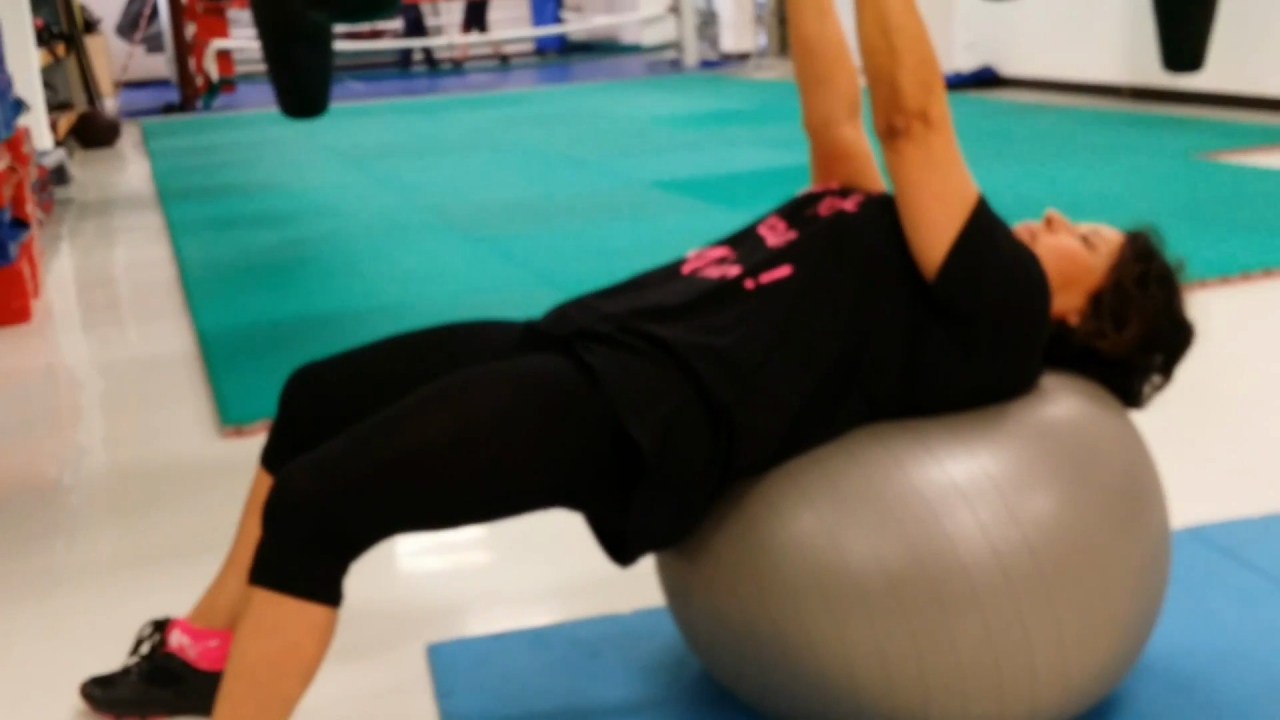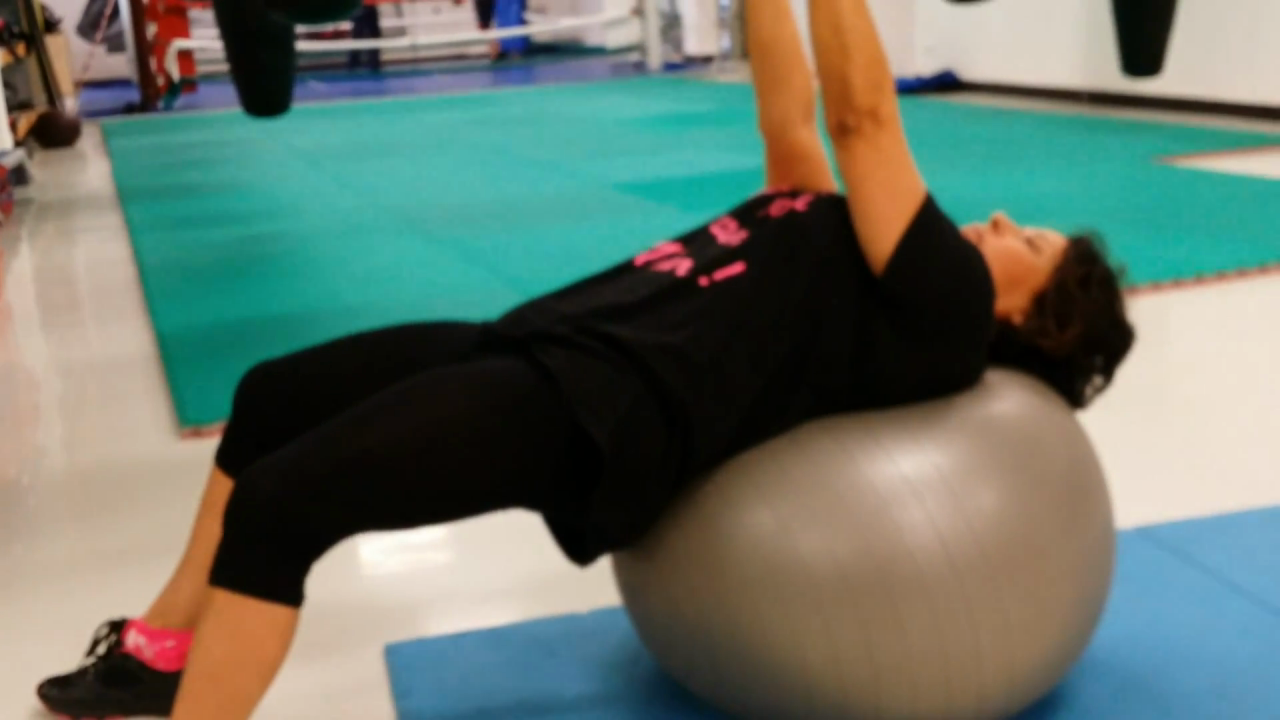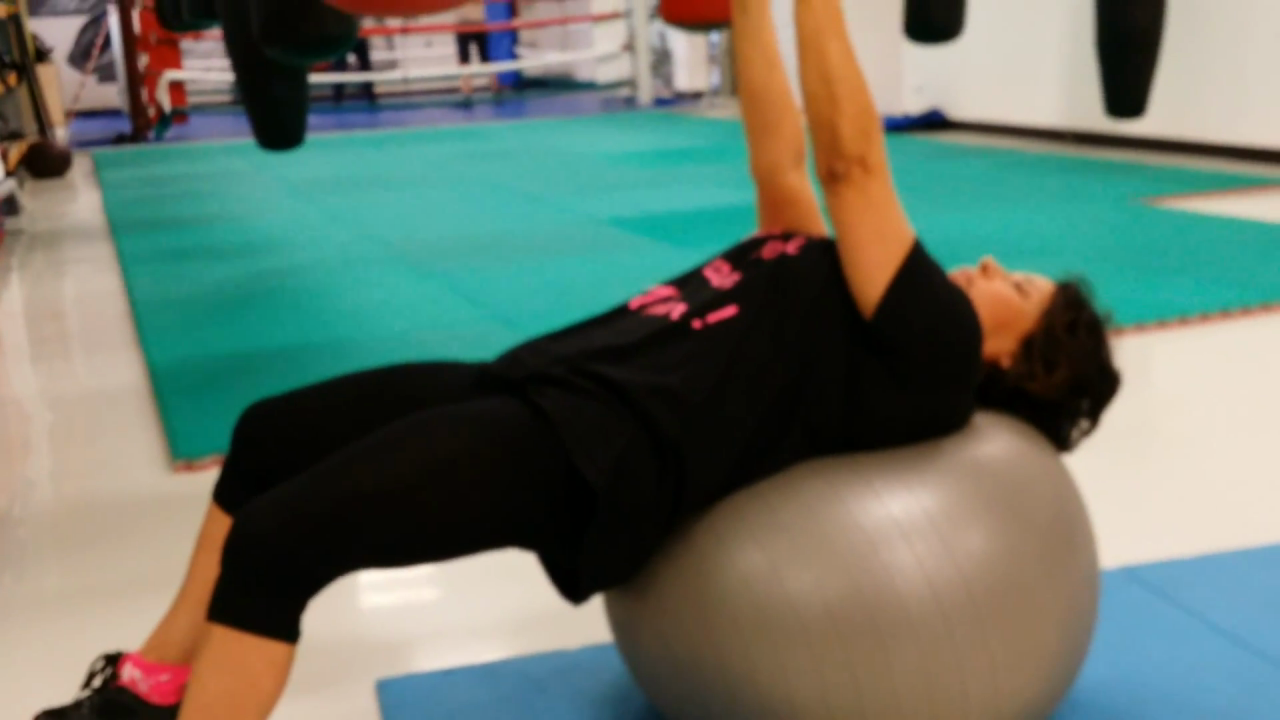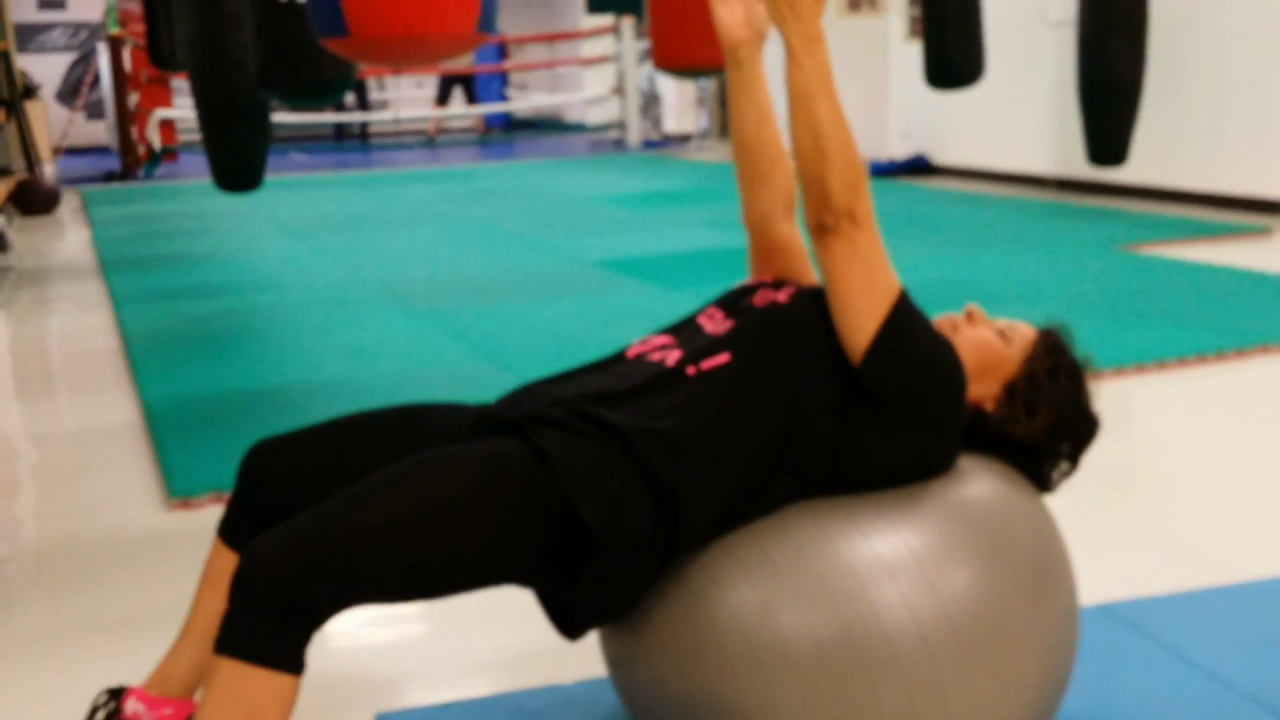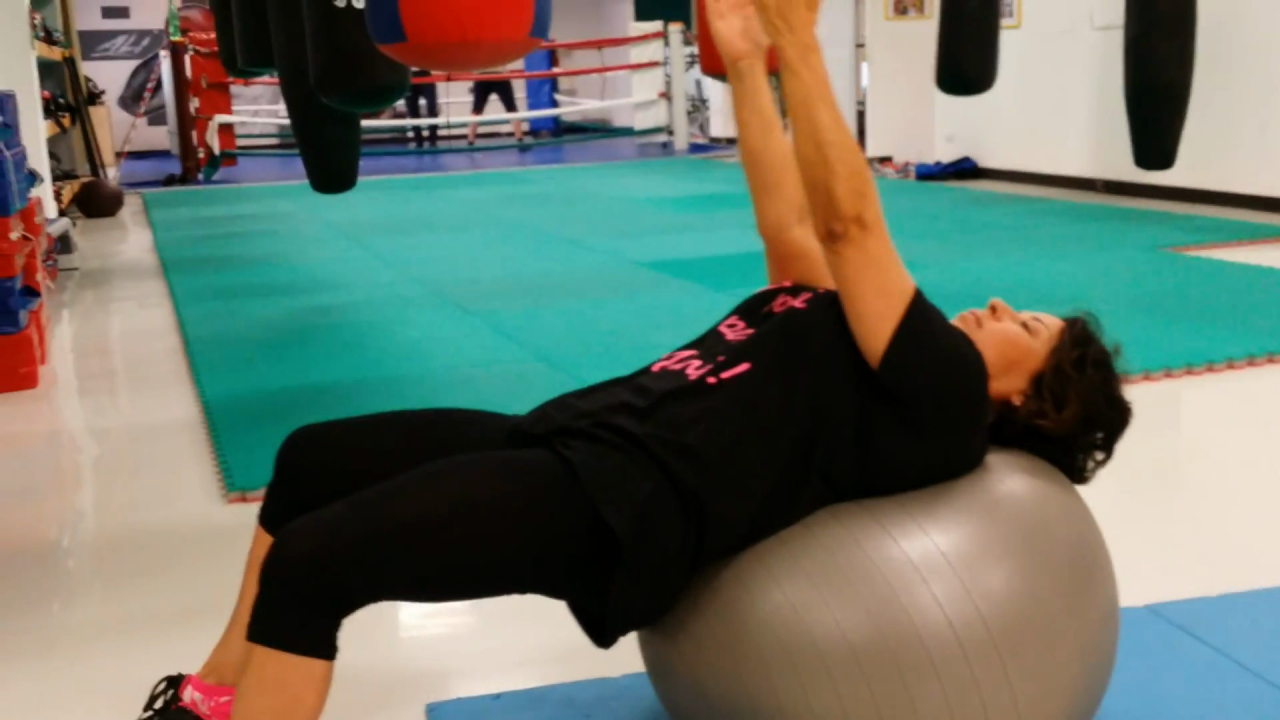
dt=1s
person 1, frame 1
left shoulder: (1000, 314)
right shoulder: (912, 256)
left elbow: (912, 119)
right elbow: (834, 116)
left hip: (651, 410)
right hip: (598, 346)
left knee: (317, 506)
right knee: (314, 400)
person 1, frame 2
left shoulder: (945, 310)
right shoulder: (869, 258)
left elbow: (861, 117)
right elbow: (792, 117)
left hip: (605, 410)
right hip: (551, 347)
left knee: (279, 505)
right knee: (269, 400)
person 1, frame 3
left shoulder: (933, 353)
right shoulder: (862, 303)
left elbow: (849, 164)
right elbow: (784, 168)
left hip: (598, 449)
right hip: (548, 388)
left knee: (276, 542)
right knee: (266, 436)
person 1, frame 4
left shoulder: (921, 398)
right shoulder: (842, 345)
left elbow: (839, 219)
right elbow: (772, 217)
left hip: (595, 490)
right hip: (547, 432)
left knee: (285, 573)
right knee: (274, 472)
person 1, frame 5
left shoulder: (942, 398)
right shoulder: (866, 350)
left elbow: (849, 225)
right elbow: (789, 223)
left hip: (620, 507)
right hip: (577, 445)
left knee: (311, 562)
right knee: (309, 461)
